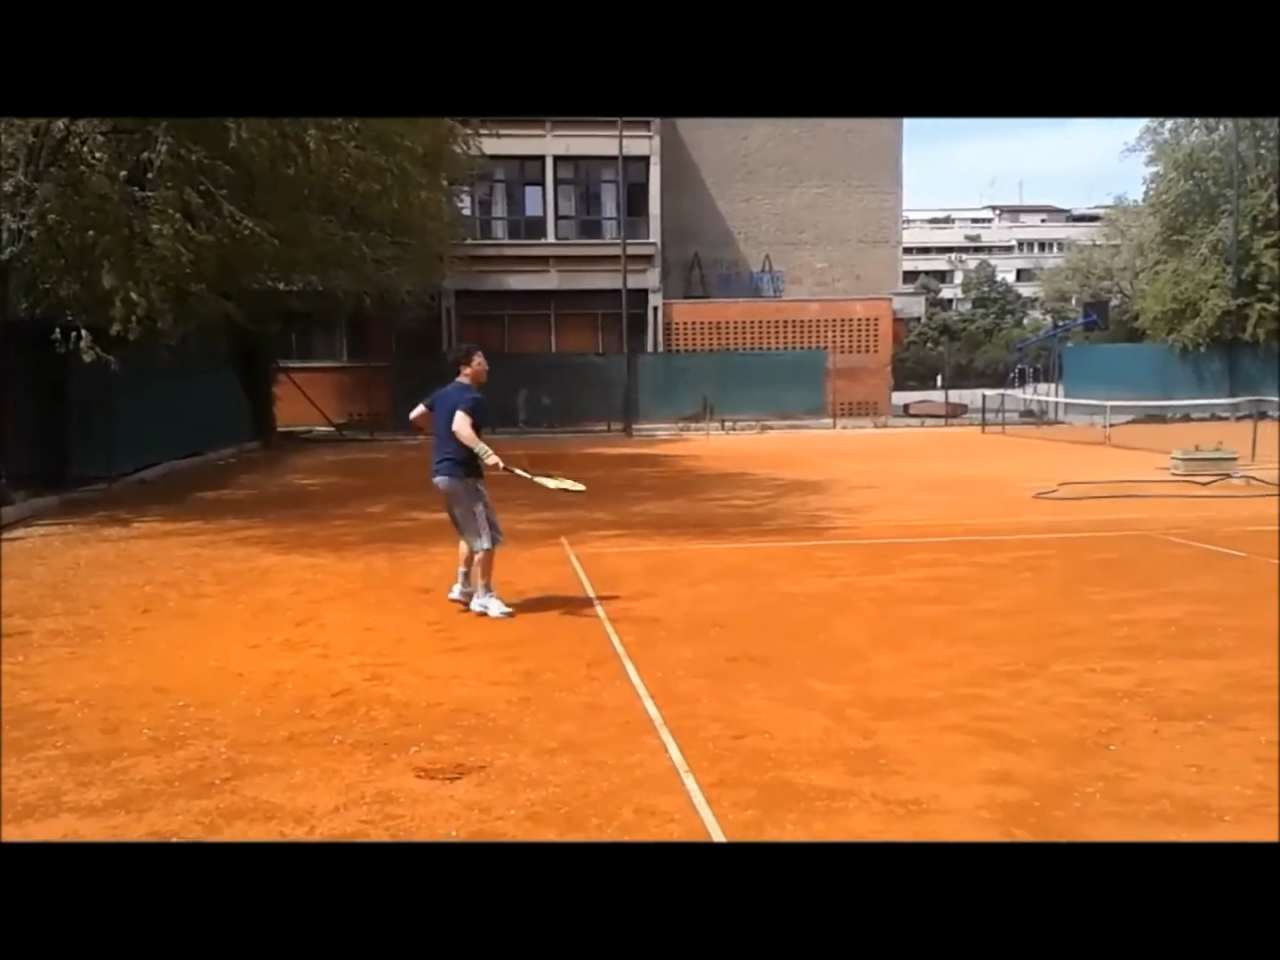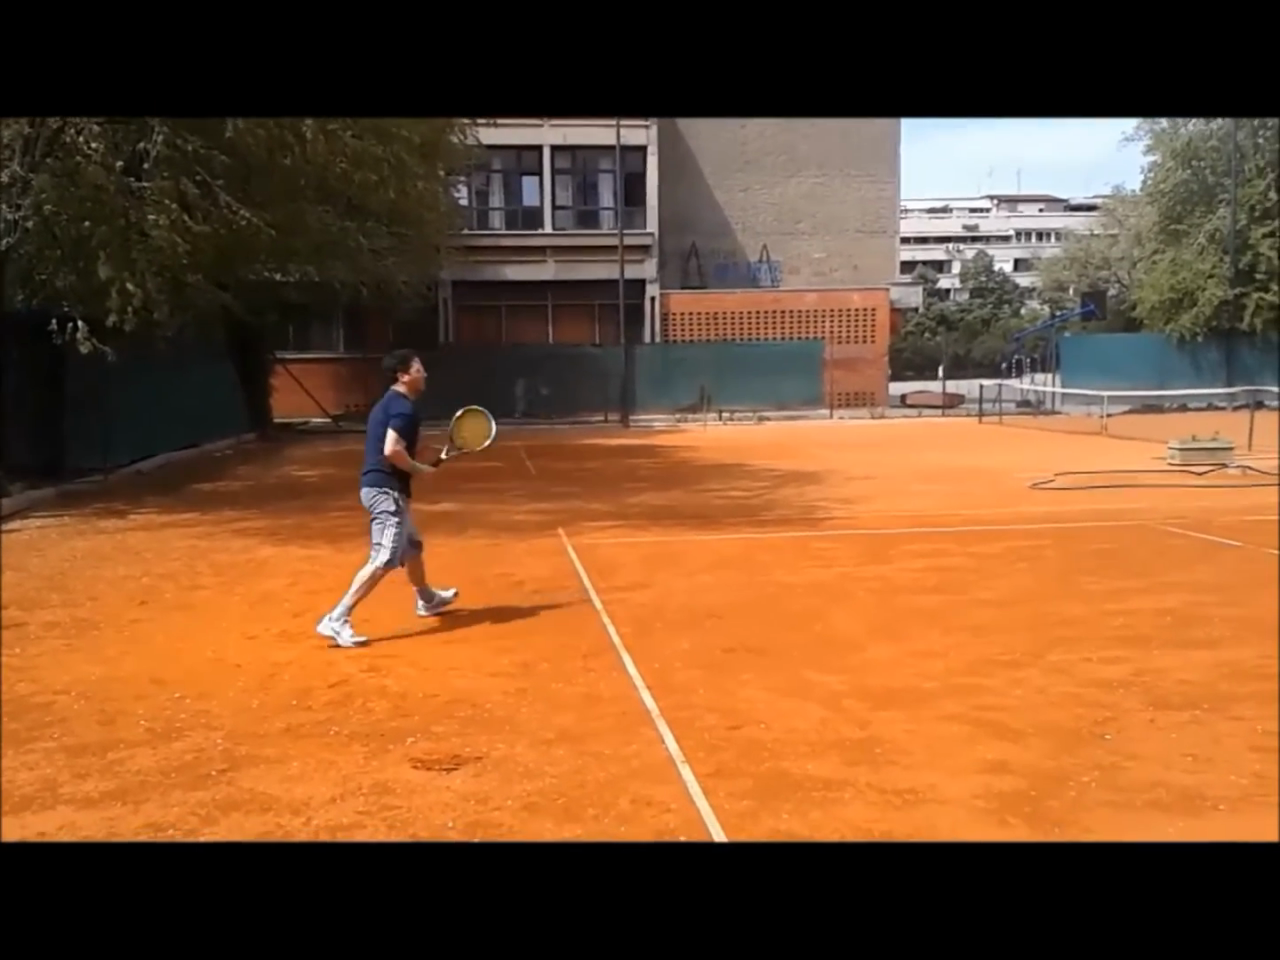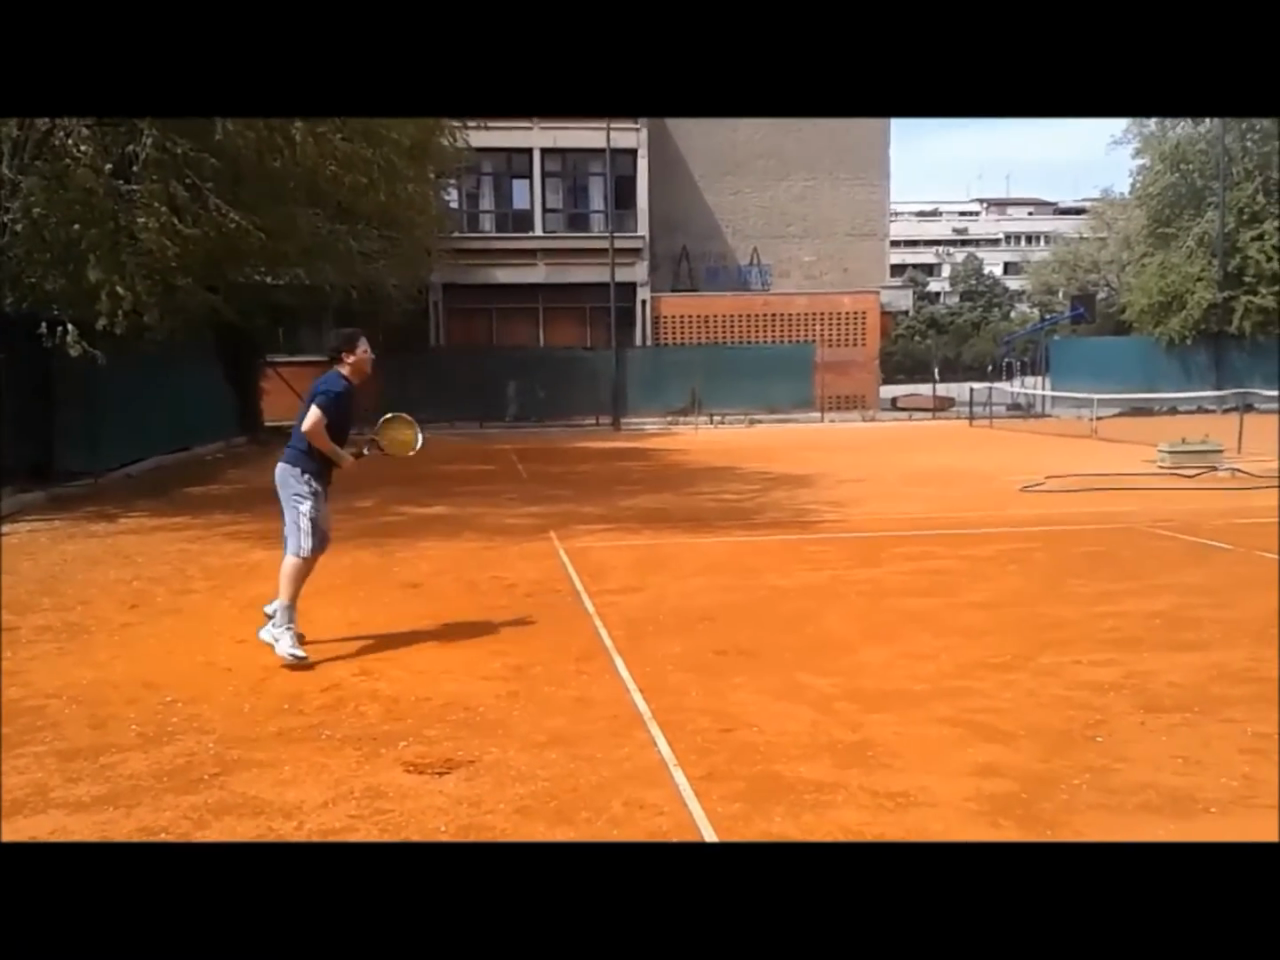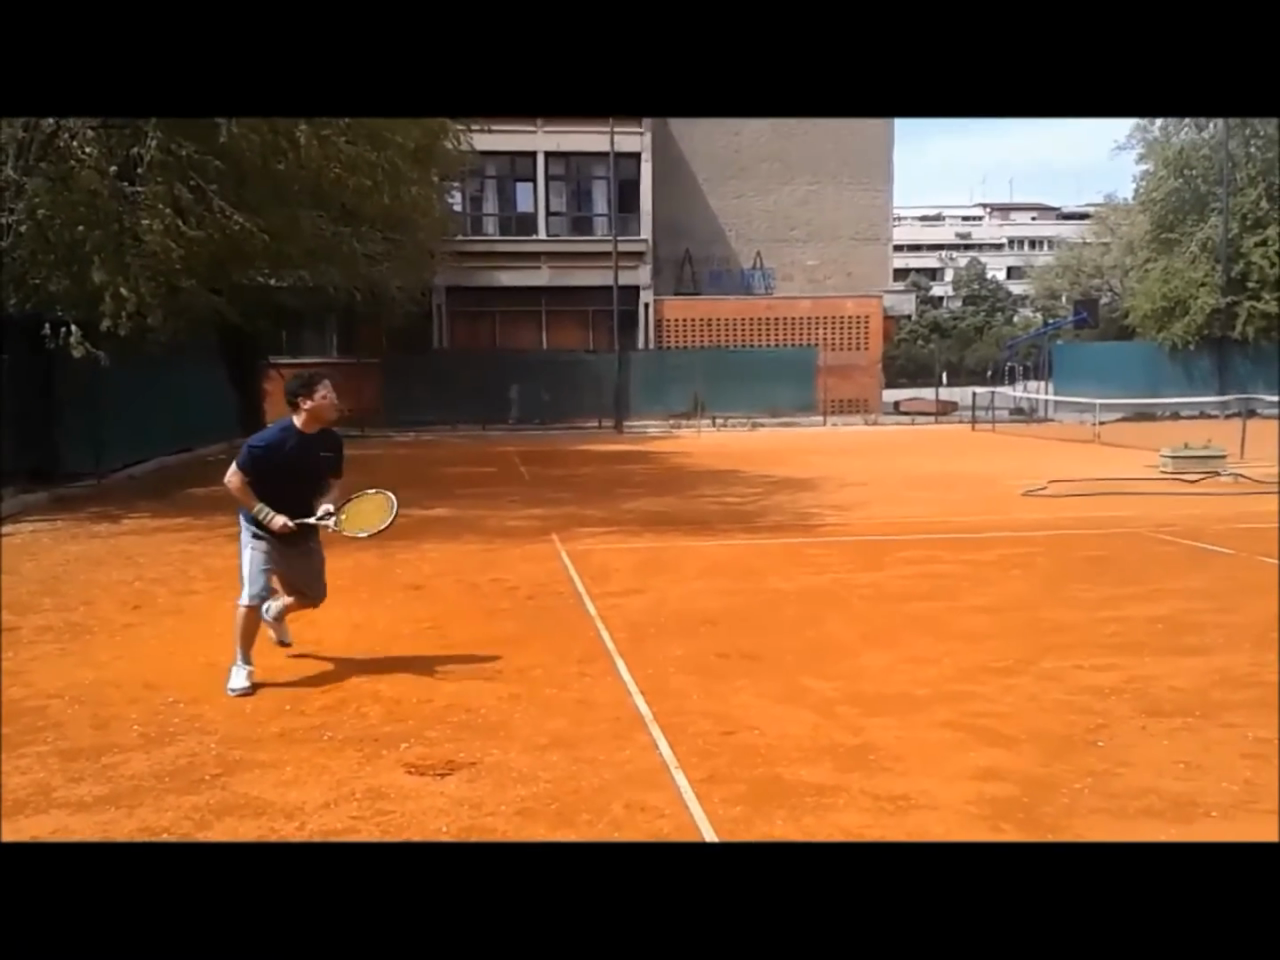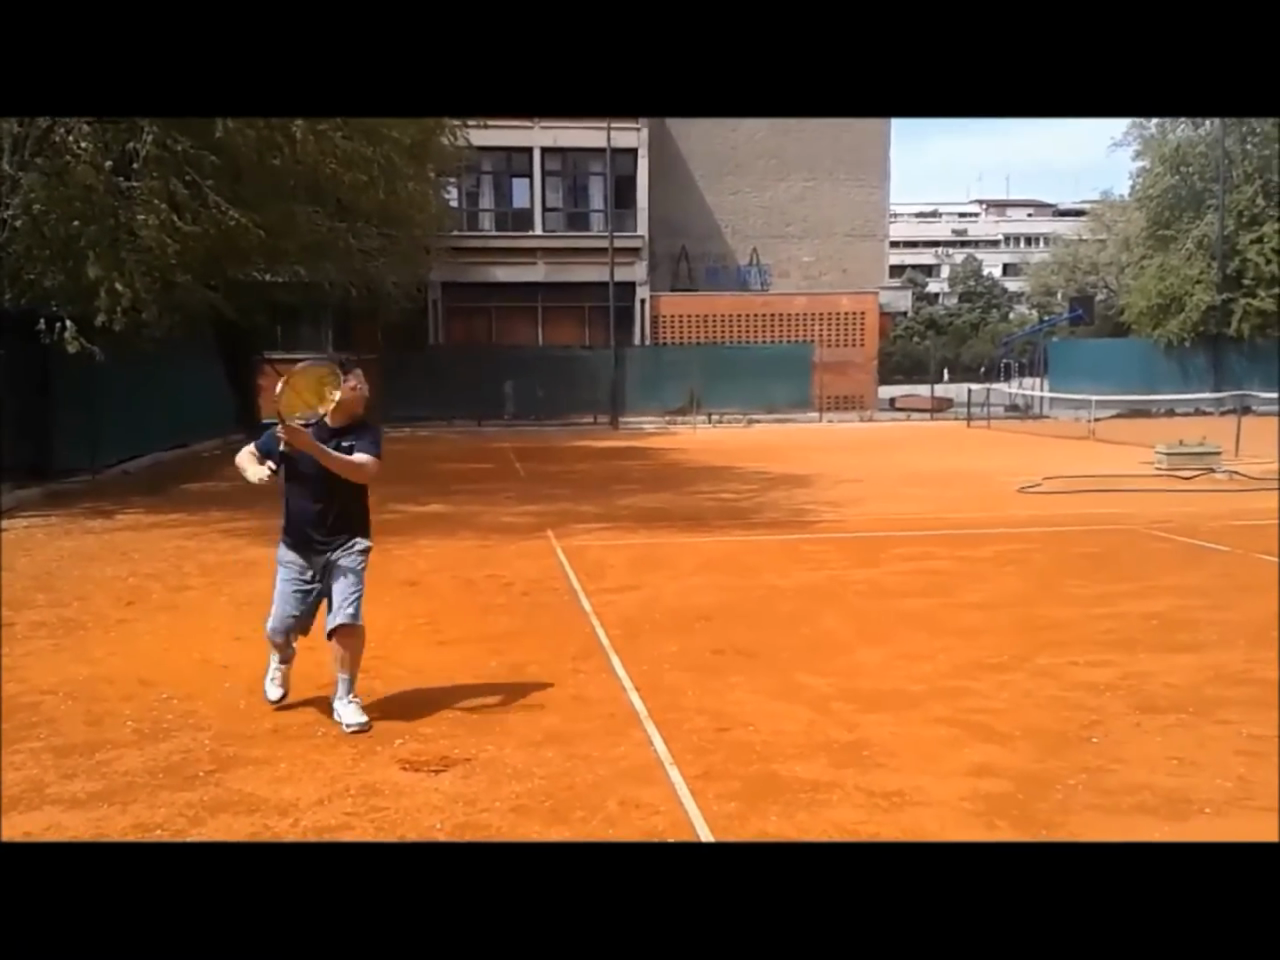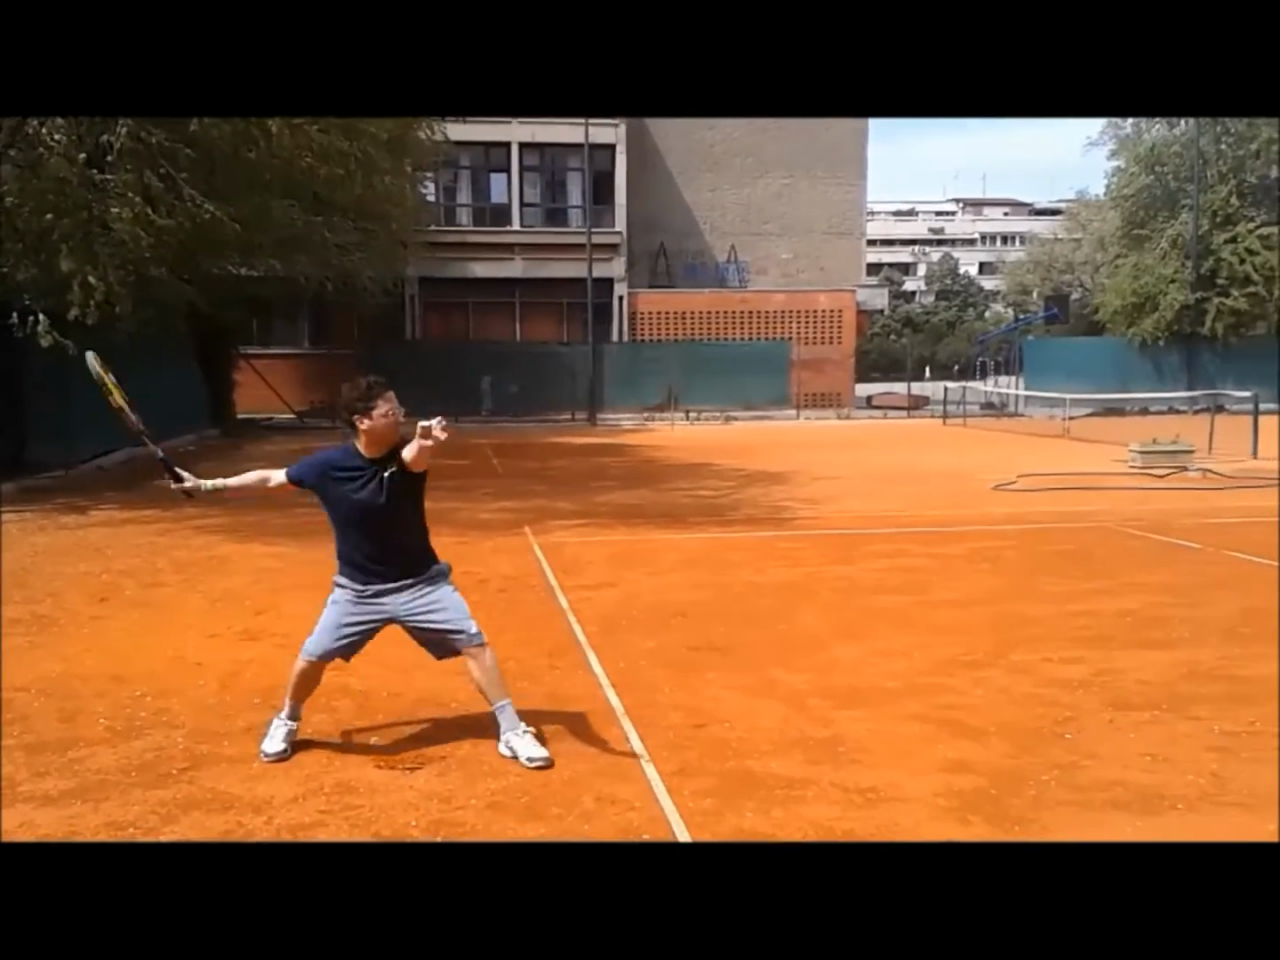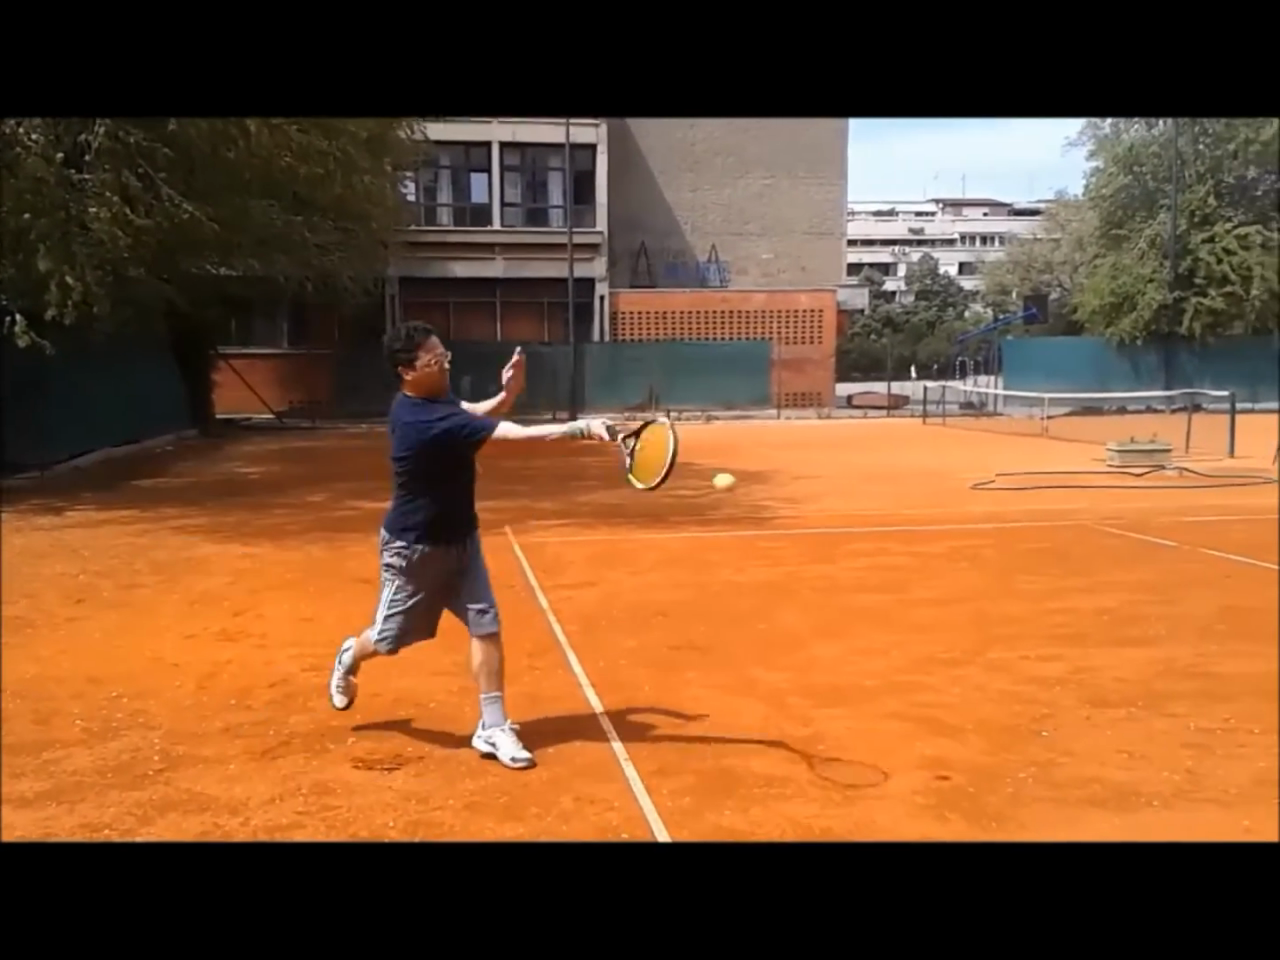
dt=0.4s
person 1, frame 1
left shoulder: (444, 393)
right shoulder: (472, 397)
left elbow: (414, 417)
right elbow: (461, 428)
right wrist: (487, 454)
left hip: (443, 473)
right hip: (461, 475)
left knee: (469, 533)
right knee: (487, 536)
left ankle: (465, 588)
right ankle: (484, 597)
person 1, frame 2
left shoulder: (389, 403)
right shoulder: (403, 408)
right elbow: (392, 451)
left wrist: (414, 466)
right wrist: (420, 469)
left hip: (378, 486)
right hip: (385, 489)
left knee: (411, 545)
right knee: (386, 556)
left ankle: (428, 599)
right ankle: (336, 620)
person 1, frame 3
left shoulder: (339, 386)
right shoulder: (337, 388)
right elbow: (310, 427)
right wrist: (339, 455)
left hip: (310, 474)
right hip: (301, 472)
left knee: (315, 546)
right knee: (302, 548)
left ankle: (279, 610)
right ankle: (280, 625)
person 1, frame 4
left shoulder: (332, 442)
right shoulder: (268, 441)
left elbow: (333, 483)
right elbow: (232, 480)
left wrist: (328, 503)
right wrist: (267, 515)
left hip: (303, 529)
right hip: (262, 529)
left knee: (312, 594)
right knee: (253, 597)
left ankle: (274, 612)
right ankle: (242, 666)
person 1, frame 5
left shoulder: (366, 432)
right shoulder: (289, 432)
left elbow: (365, 473)
right elbow: (245, 455)
left wrist: (313, 448)
right wrist: (254, 470)
left hip: (349, 545)
right hip: (299, 547)
left knee: (348, 620)
right knee: (280, 629)
left ankle: (345, 696)
right ankle: (282, 657)
person 1, frame 6
left shoulder: (406, 453)
right shoulder: (327, 465)
left elbow: (416, 457)
right elbow: (271, 479)
left wrist: (425, 442)
right wrist: (208, 486)
left hip: (420, 579)
right hip: (360, 586)
left knee: (472, 640)
right knee: (312, 657)
left ankle: (512, 729)
right ankle: (286, 724)
person 1, frame 7
left shoulder: (433, 402)
right shoulder: (428, 423)
left elbow: (477, 416)
right elbow: (510, 435)
left wrist: (507, 393)
right wrist: (577, 429)
left hip: (457, 538)
right hip: (415, 546)
left knee: (486, 628)
right knee: (391, 637)
left ankle: (492, 728)
right ankle: (351, 655)
